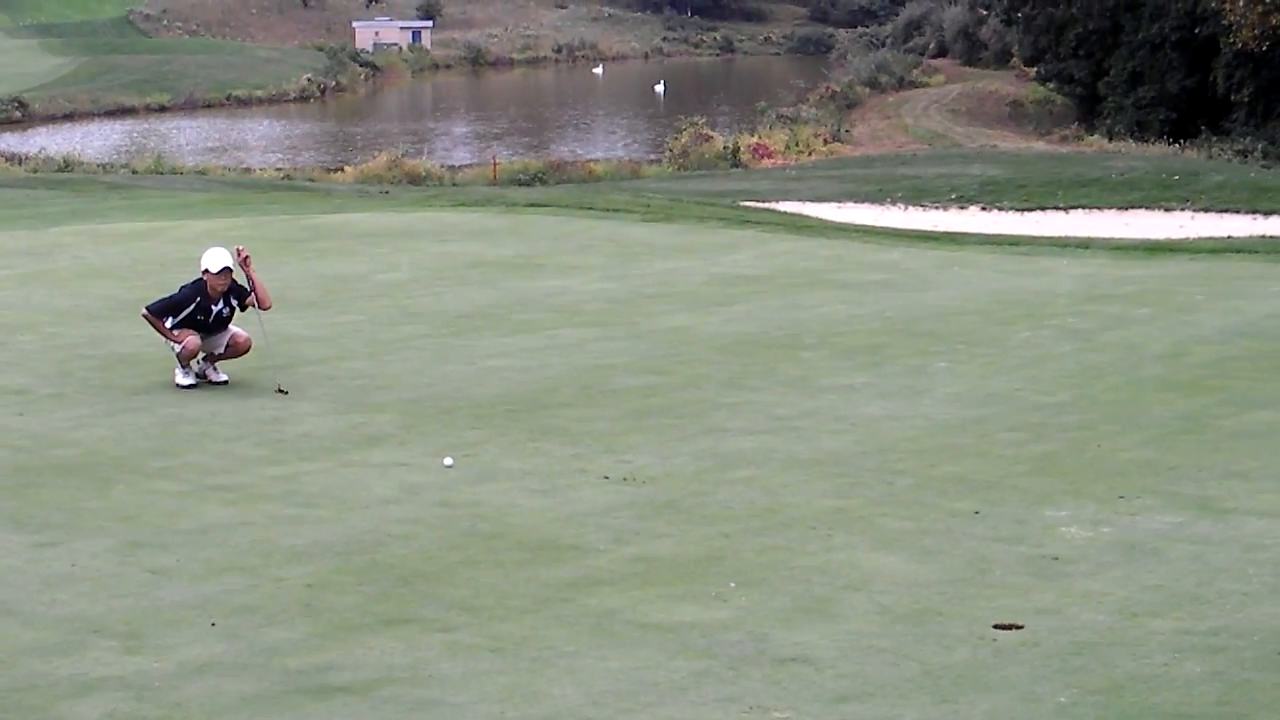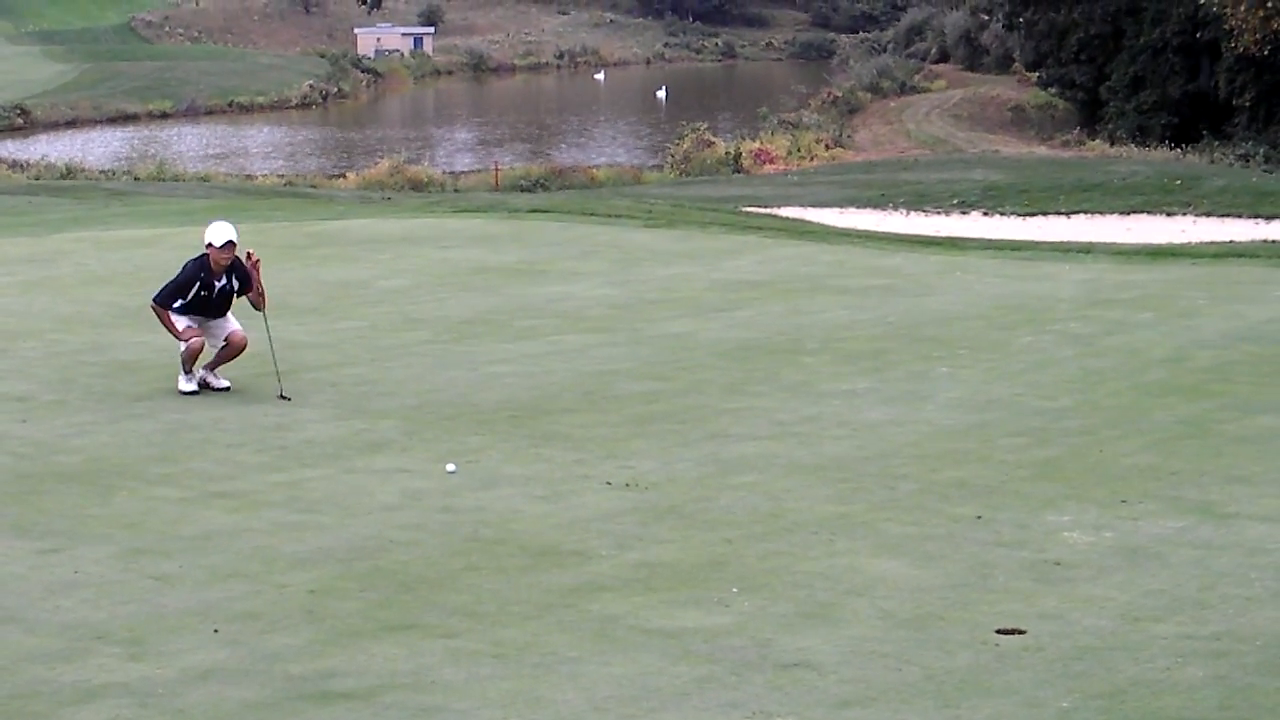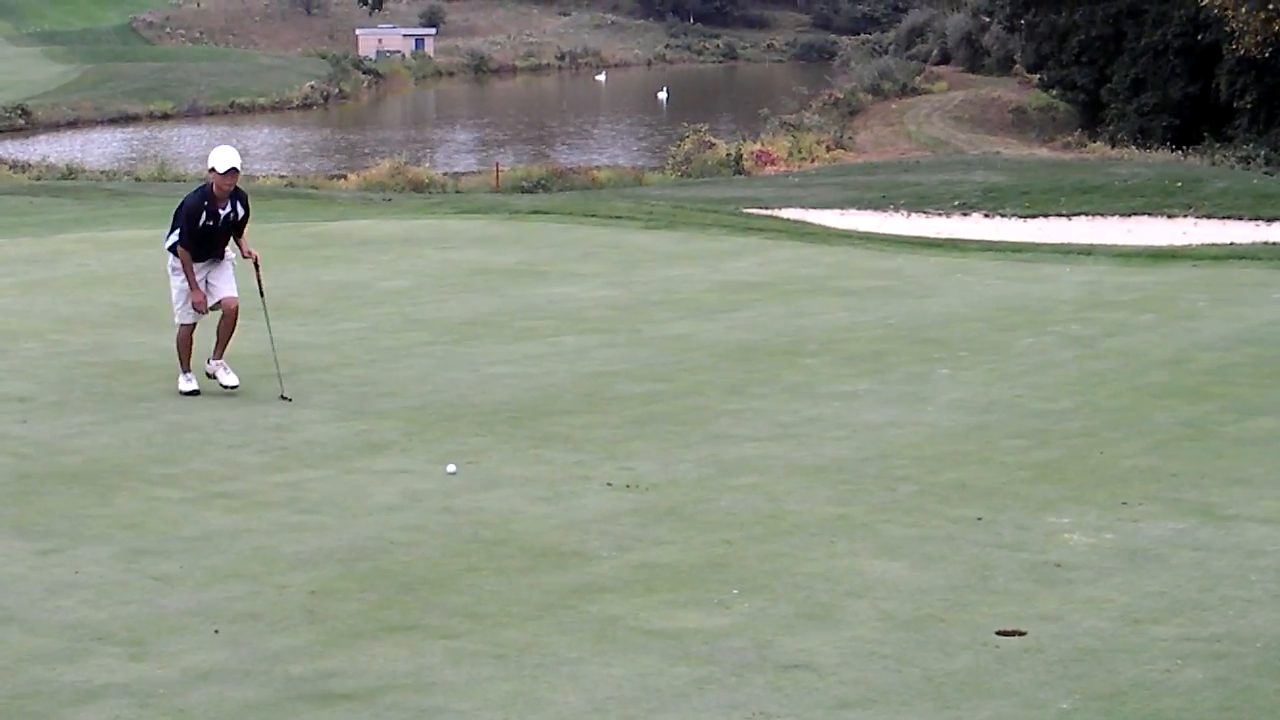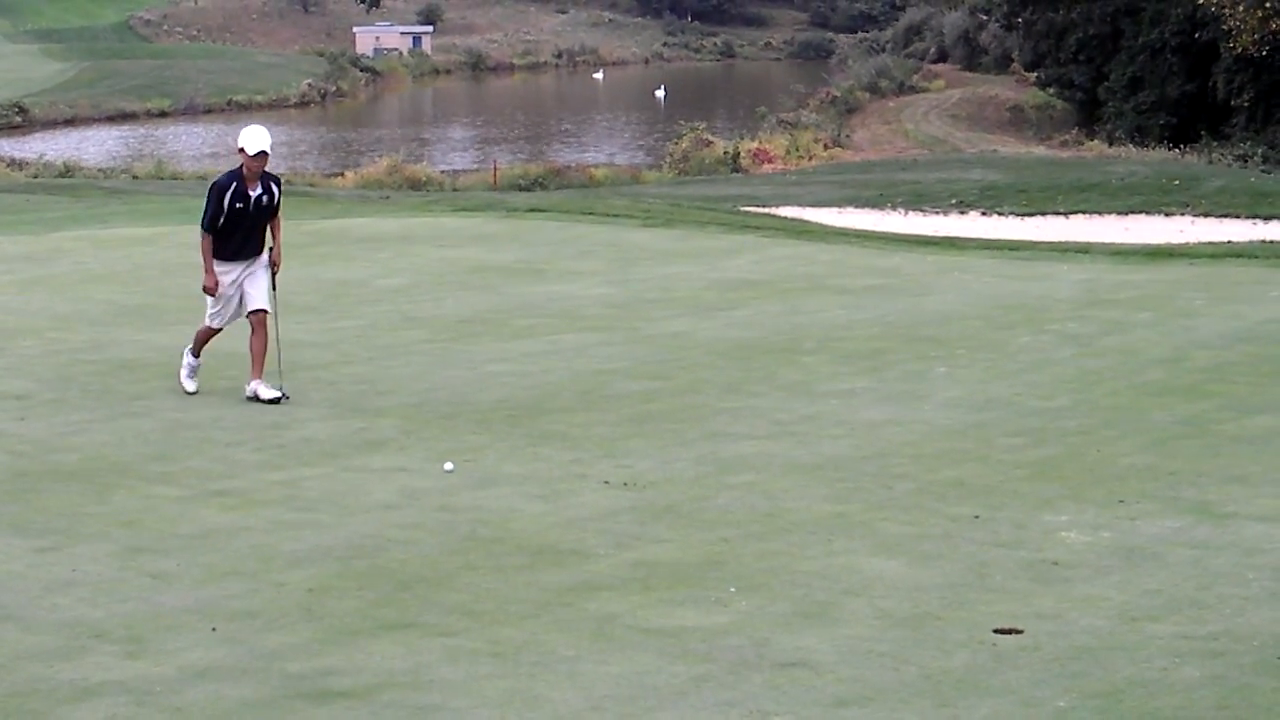
dt=0.4s
person 1, frame 1
left shoulder: (233, 291)
right shoulder: (190, 295)
left elbow: (265, 304)
right elbow: (147, 313)
left wrist: (249, 271)
right wrist: (172, 337)
left hip: (215, 333)
right hip: (184, 332)
left knee: (243, 342)
right knee: (192, 344)
left ankle: (207, 364)
right ankle: (183, 368)
person 1, frame 2
left shoulder: (237, 269)
right shoulder: (193, 272)
left elbow: (259, 305)
right elbow: (156, 304)
left wrist: (255, 274)
right wrist: (178, 333)
left hip: (216, 316)
right hip: (185, 315)
left knee: (239, 340)
right knee: (196, 343)
left ankle: (207, 371)
right ankle: (186, 374)
person 1, frame 3
left shoulder: (240, 199)
right shoulder: (195, 203)
right elbow: (183, 248)
left wrist: (245, 248)
right wrist: (195, 289)
left hip: (218, 258)
right hip: (186, 261)
left knee: (231, 306)
right knee: (188, 320)
left ankle: (216, 361)
right ankle: (185, 374)
person 1, frame 4
left shoulder: (273, 185)
right shoulder: (224, 186)
right elbow: (207, 231)
left wrist: (276, 246)
right wrist: (209, 273)
left hip: (255, 261)
right hip: (222, 263)
left knee: (259, 318)
right knee: (216, 324)
left ankle: (255, 384)
right ankle: (192, 356)
